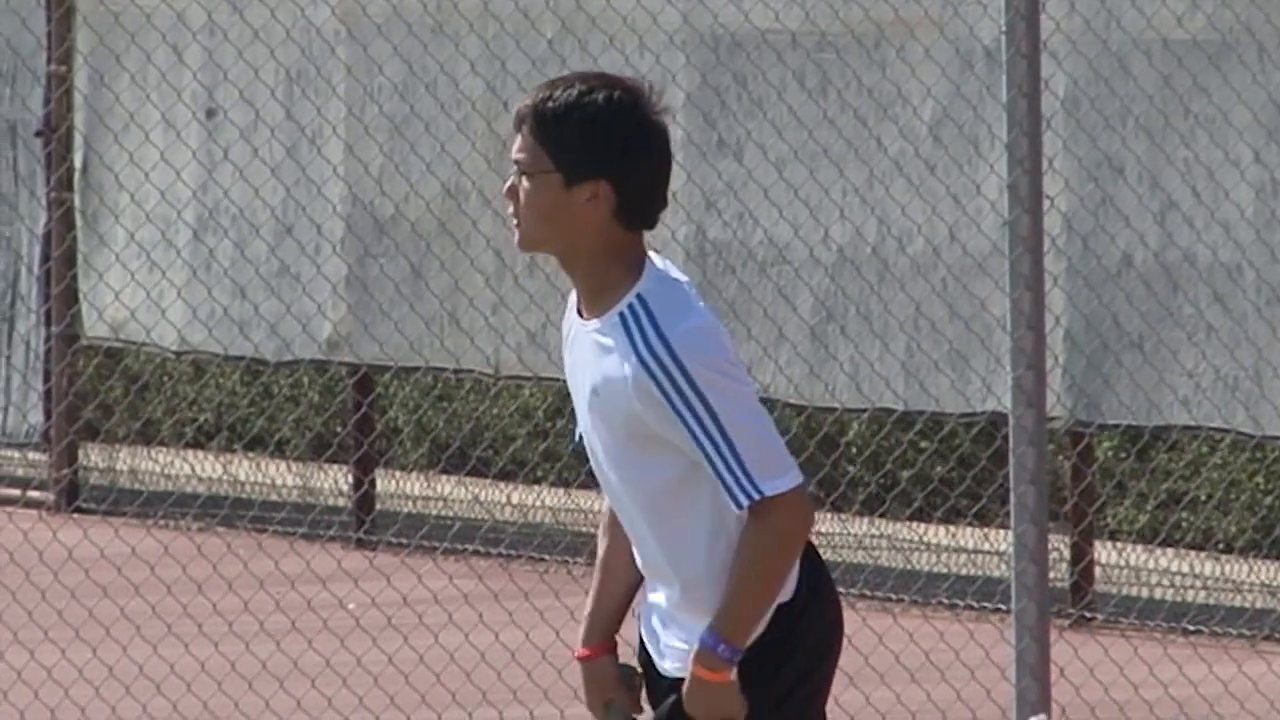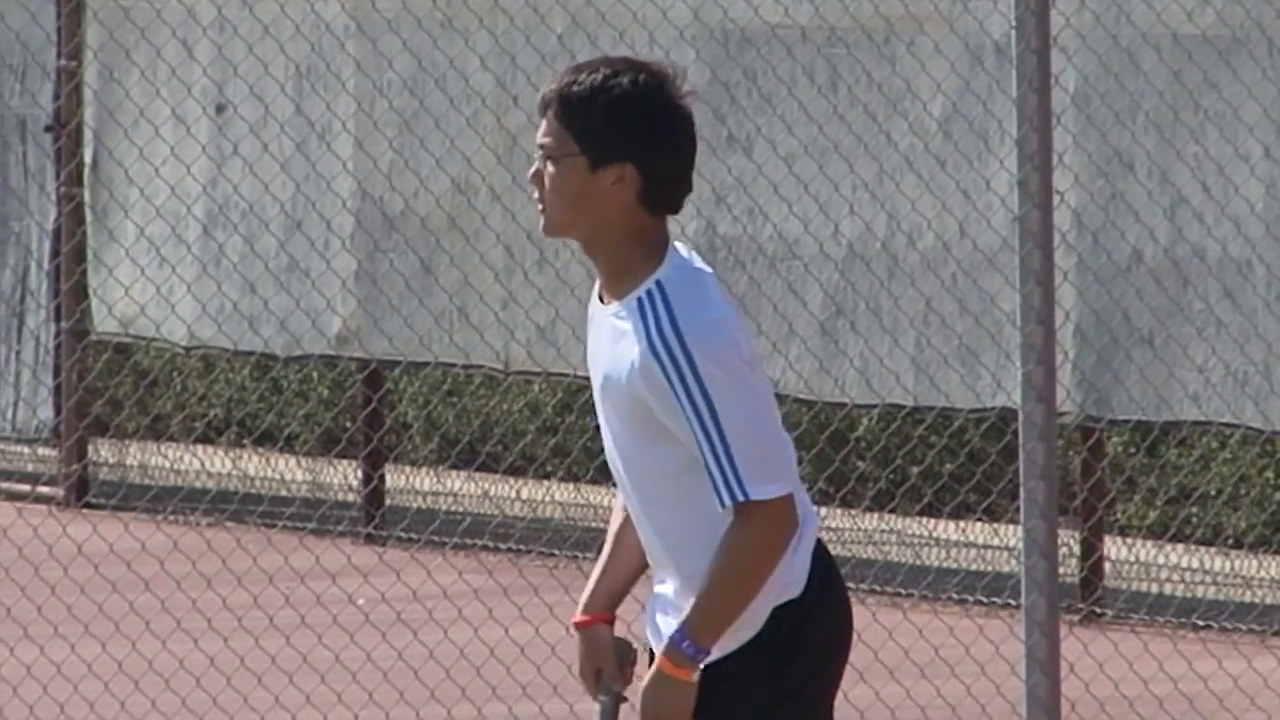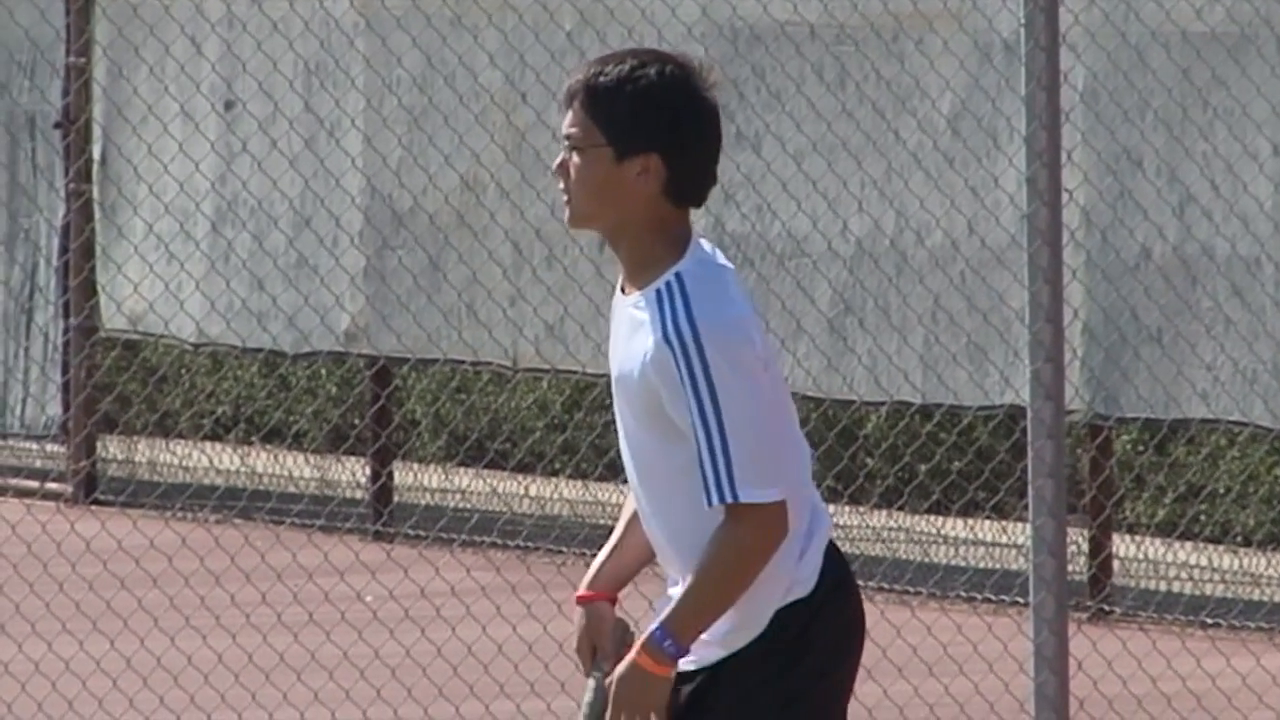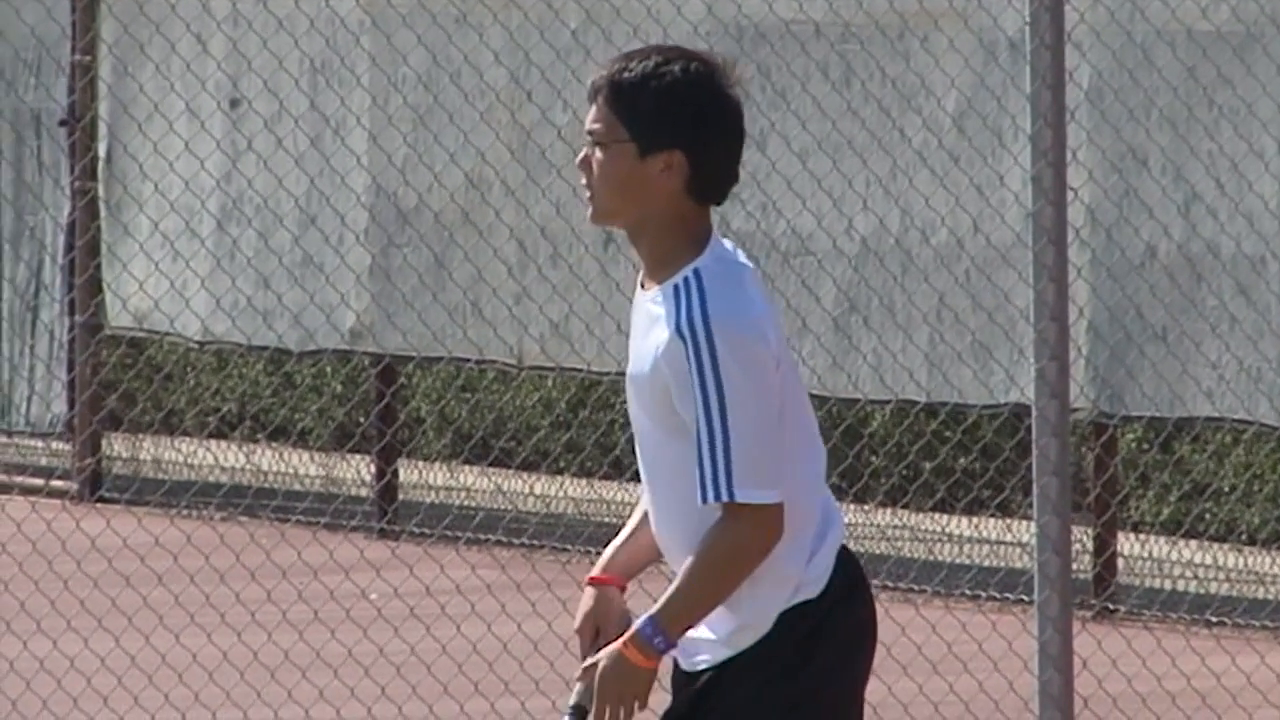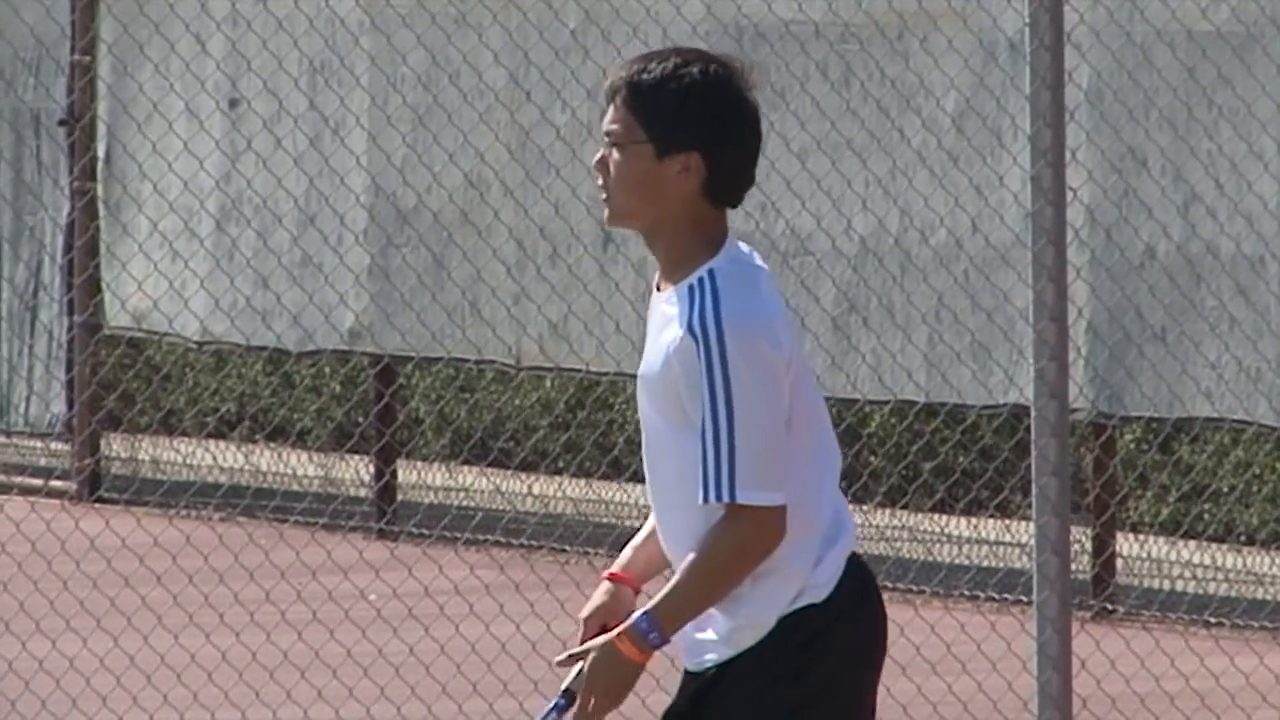
dt=0.2s
person 1, frame 1
left shoulder: (662, 343)
right shoulder: (588, 315)
left elbow: (783, 509)
left wrist: (717, 661)
right wrist: (597, 641)
left hip: (759, 637)
right hip: (681, 627)
person 1, frame 2
left shoulder: (678, 330)
right shoulder: (617, 299)
left elbow: (768, 514)
left wrist: (678, 660)
right wrist: (597, 610)
left hip: (764, 633)
right hip: (708, 620)
person 1, frame 3
left shoulder: (694, 323)
right shoulder: (642, 293)
left elbow: (759, 518)
left wrist: (657, 654)
right wrist: (600, 587)
left hip: (775, 635)
right hip: (727, 624)
person 1, frame 4
left shoulder: (708, 319)
right shoulder: (666, 290)
left elbow: (753, 519)
left wrist: (642, 645)
right wrist: (611, 574)
left hip: (784, 635)
right hip: (750, 626)
person 1, frame 5
left shoulder: (720, 319)
right shoulder: (686, 293)
left elbow: (753, 522)
left wrist: (636, 639)
right wrist: (626, 577)
left hip: (790, 640)
right hip: (783, 628)
